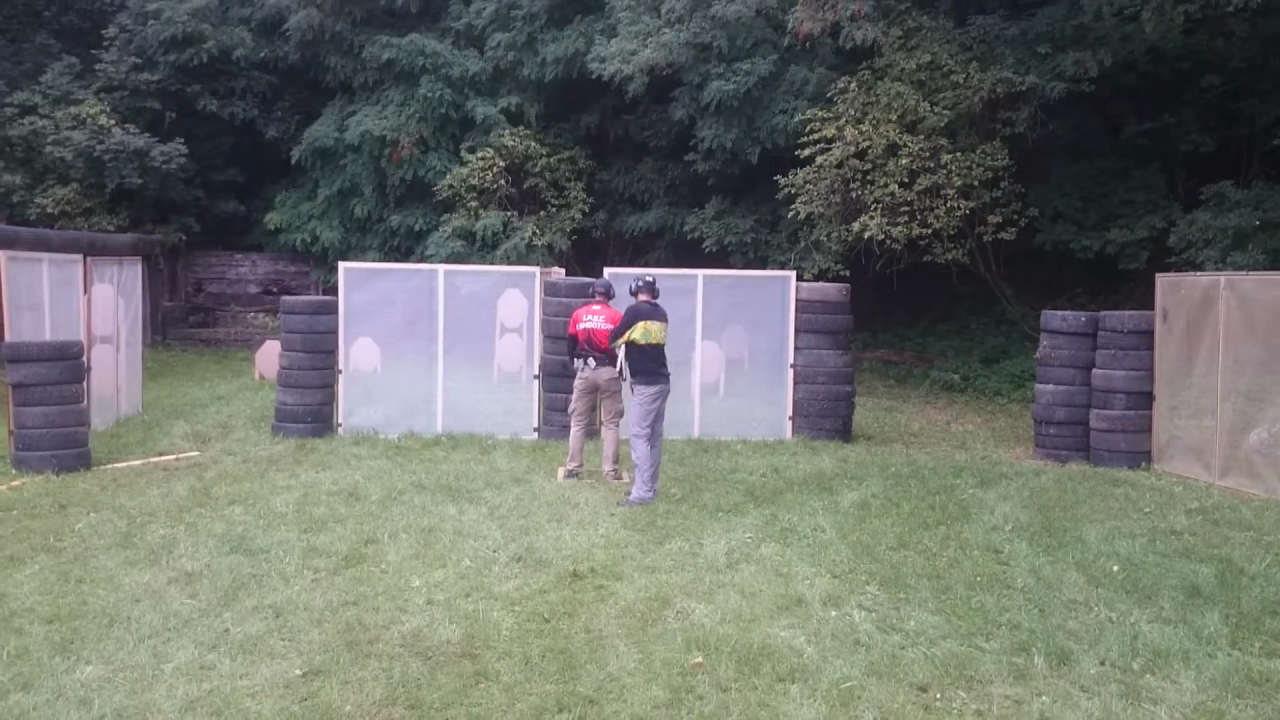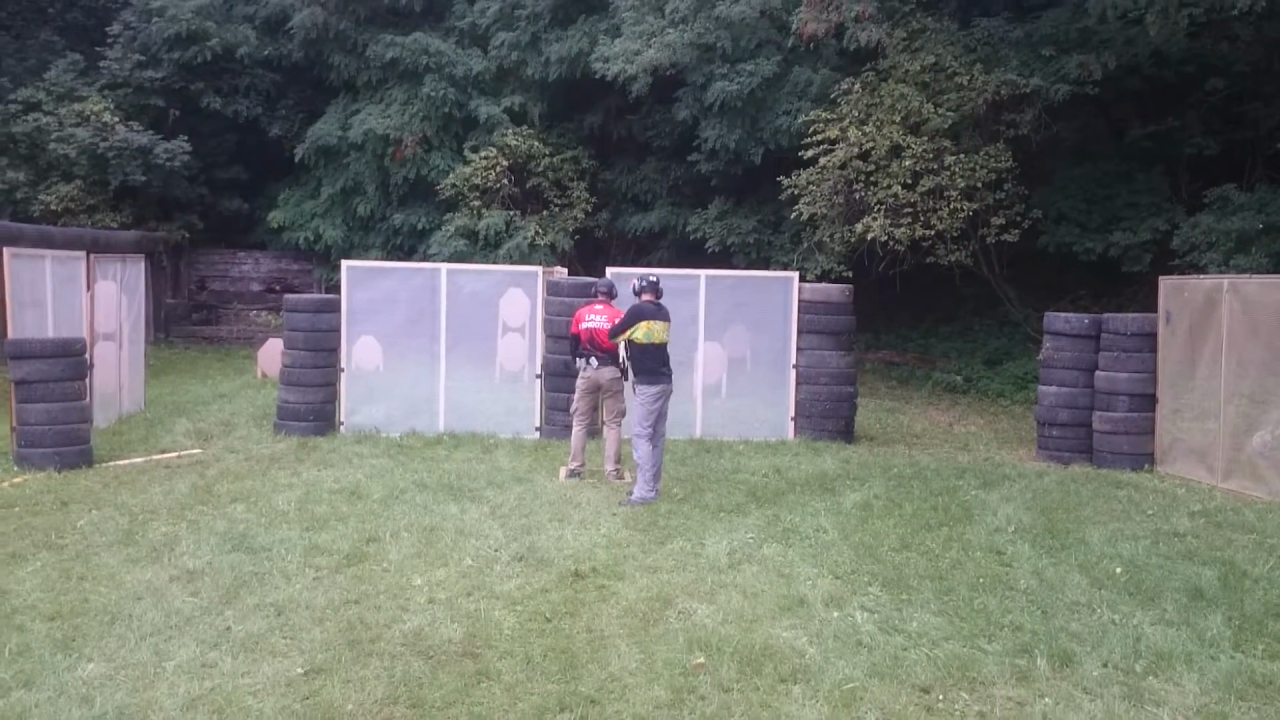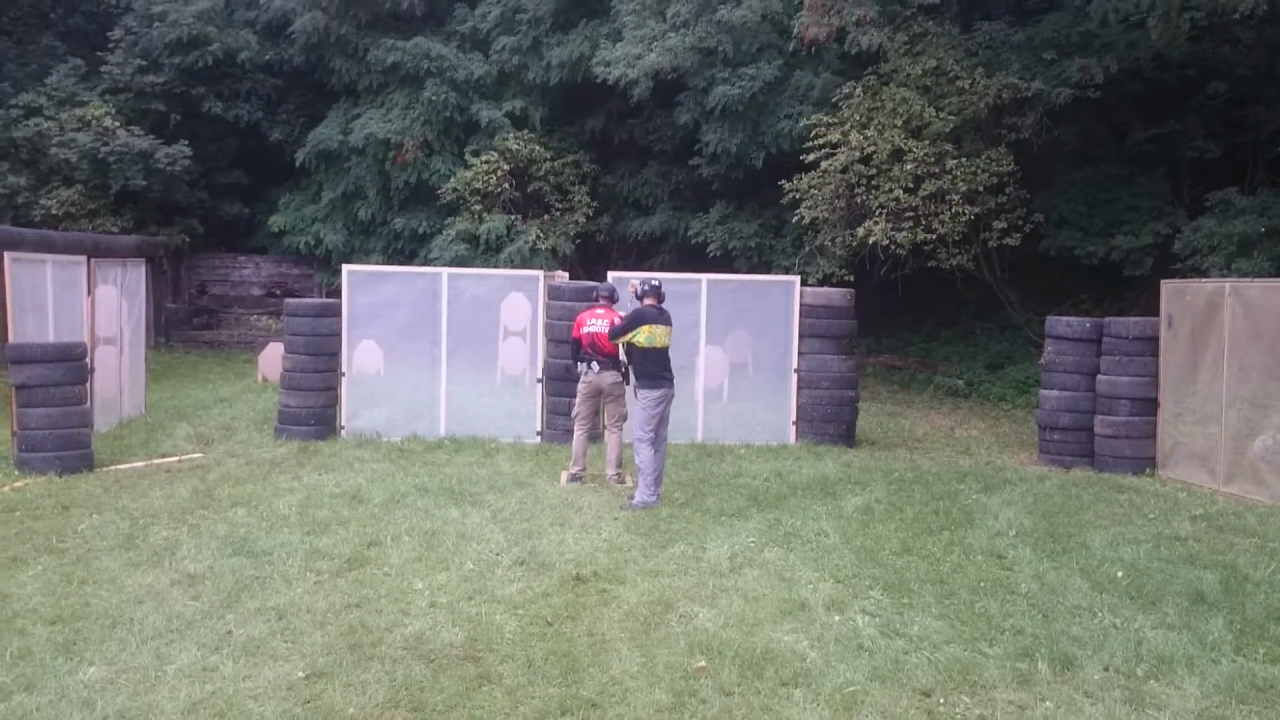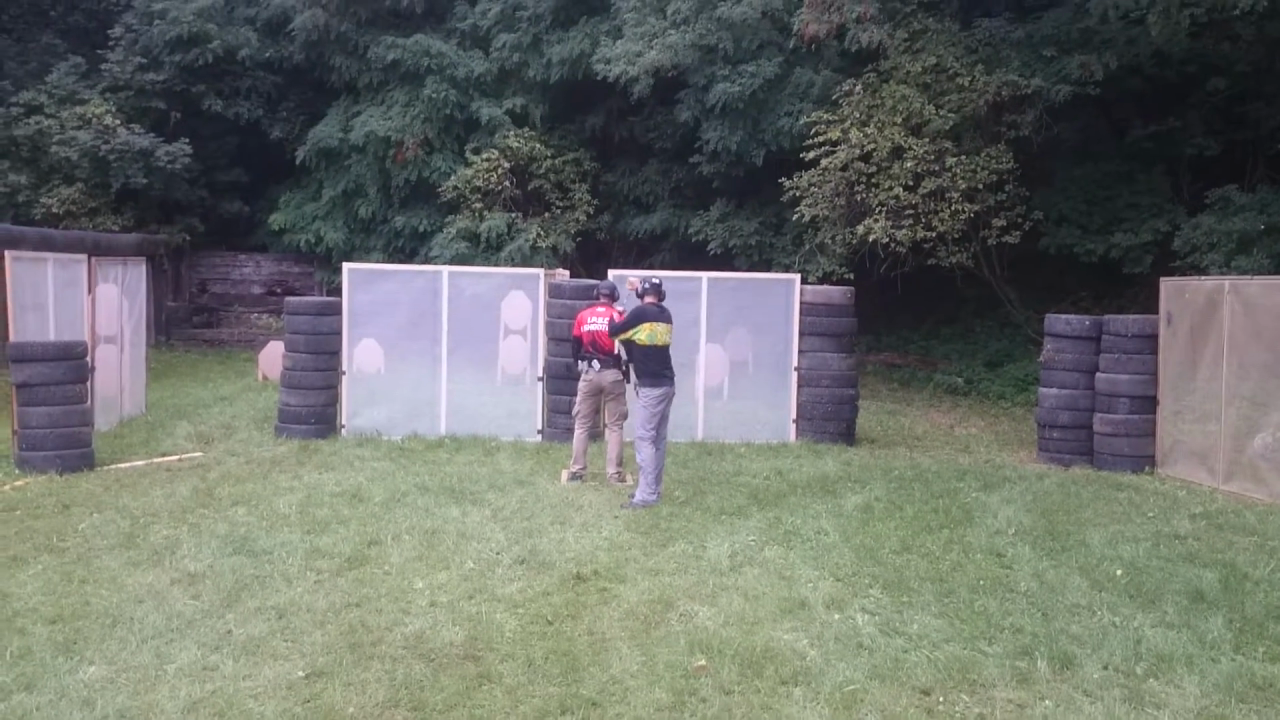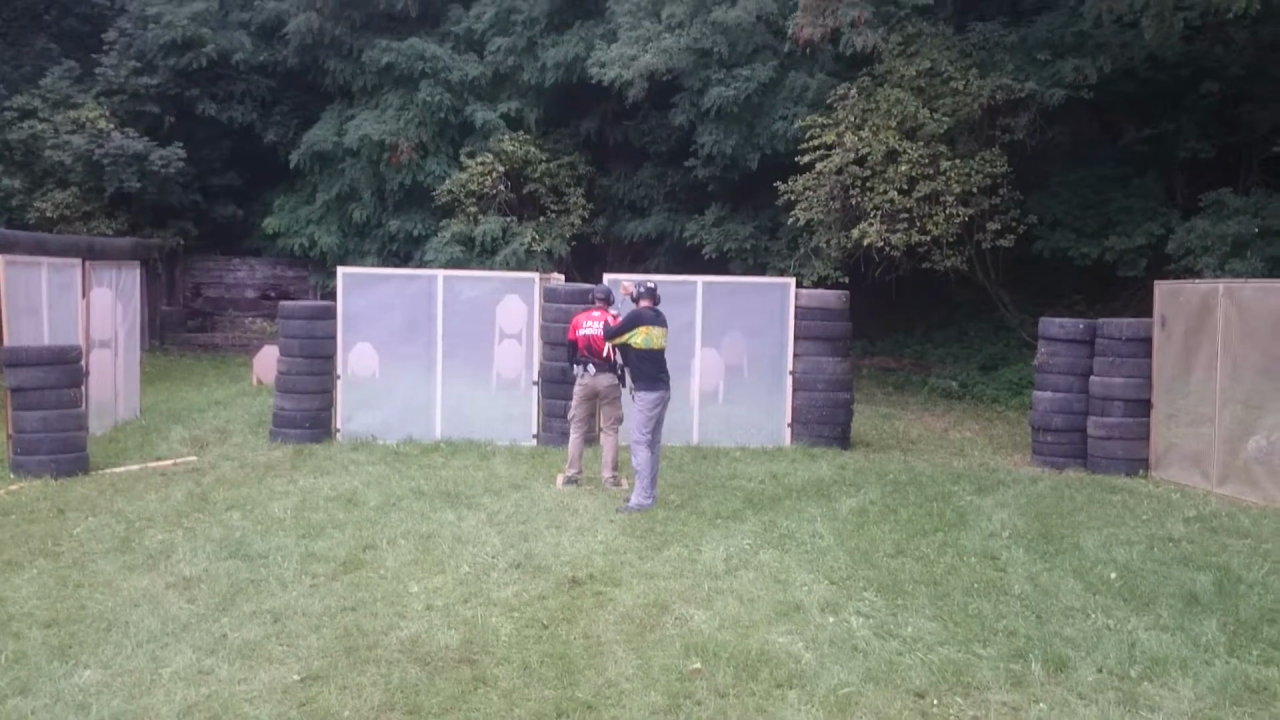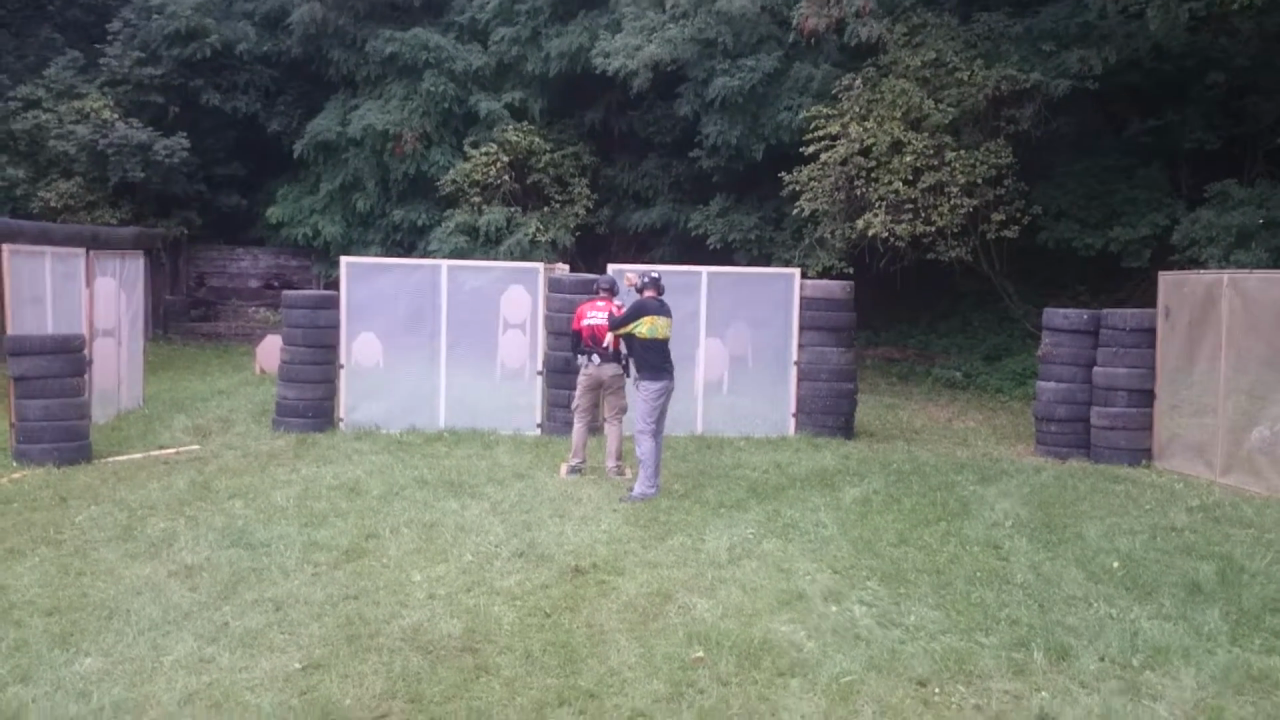
dt=0.1s
person 1, frame 1
left shoulder: (635, 311)
right shoulder: (660, 312)
left elbow: (614, 340)
left wrist: (625, 340)
left hip: (646, 383)
right hip: (661, 381)
left knee: (639, 436)
right knee: (654, 436)
left ankle: (642, 493)
right ankle: (649, 487)
person 1, frame 2
left shoulder: (638, 310)
right shoulder: (663, 312)
left elbow: (613, 335)
left wrist: (619, 322)
left hip: (648, 383)
right hip: (664, 381)
left knee: (641, 436)
right knee: (657, 436)
left ankle: (644, 493)
right ankle: (651, 487)
person 1, frame 3
left shoulder: (640, 314)
right shoulder: (665, 316)
left elbow: (613, 336)
left wrist: (618, 319)
right wrist: (639, 291)
left hip: (650, 388)
right hip: (665, 386)
left knee: (643, 440)
right knee: (658, 441)
left ankle: (646, 497)
right ankle: (653, 491)
person 1, frame 4
left shoulder: (641, 312)
right shoulder: (665, 314)
left elbow: (613, 332)
left wrist: (615, 316)
right wrist: (638, 286)
left hip: (651, 386)
right hip: (666, 384)
left knee: (644, 439)
right knee: (658, 439)
left ankle: (646, 496)
right ankle: (653, 490)
person 1, frame 5
left shoulder: (637, 315)
right shoulder: (660, 318)
left elbow: (609, 336)
right wrist: (633, 291)
left hip: (647, 390)
right hip: (661, 388)
left knee: (640, 443)
right knee: (653, 443)
left ankle: (642, 500)
right ankle: (648, 494)
person 1, frame 6
left shoulder: (641, 306)
right shoulder: (664, 308)
left elbow: (613, 326)
left wrist: (614, 311)
right wrist: (637, 283)
left hip: (651, 380)
right hip: (665, 377)
left knee: (644, 432)
right knee: (655, 433)
left ankle: (645, 489)
right ankle: (651, 483)
person 2, frame 1
left shoulder: (578, 314)
right shoulder: (615, 316)
left elbow: (571, 344)
left hip: (585, 371)
right hip: (609, 372)
left knee: (578, 422)
right knee: (611, 423)
left ankle: (573, 468)
right ankle: (611, 470)
person 2, frame 2
left shoulder: (580, 314)
right shoulder: (617, 315)
left elbow: (573, 343)
right wrist: (624, 365)
left hip: (587, 371)
right hip: (611, 371)
left knee: (580, 421)
right knee: (613, 423)
left ankle: (574, 468)
right ankle: (613, 470)
person 2, frame 3
left shoulder: (582, 318)
right shoulder: (618, 319)
left elbow: (575, 348)
right wrist: (625, 369)
left hip: (588, 375)
right hip: (612, 376)
left knee: (581, 426)
right knee: (614, 427)
left ankle: (576, 472)
right ankle: (614, 474)
person 2, frame 4
left shoulder: (583, 316)
right shoulder: (618, 317)
left elbow: (575, 346)
left hip: (589, 373)
right hip: (613, 374)
left knee: (582, 424)
right knee: (614, 425)
left ankle: (576, 471)
right ankle: (615, 473)
person 2, frame 5
left shoulder: (578, 320)
right shoulder: (614, 321)
left elbow: (571, 350)
right wrist: (623, 371)
left hip: (585, 377)
right hip: (608, 378)
left knee: (577, 428)
right knee: (610, 429)
left ankle: (572, 475)
right ankle: (610, 477)
person 2, frame 6
left shoulder: (582, 310)
right shoulder: (618, 311)
left elbow: (574, 340)
right wrist: (626, 362)
left hip: (589, 367)
right hip: (613, 368)
left knee: (581, 418)
right knee: (614, 419)
left ankle: (575, 464)
right ankle: (614, 466)
